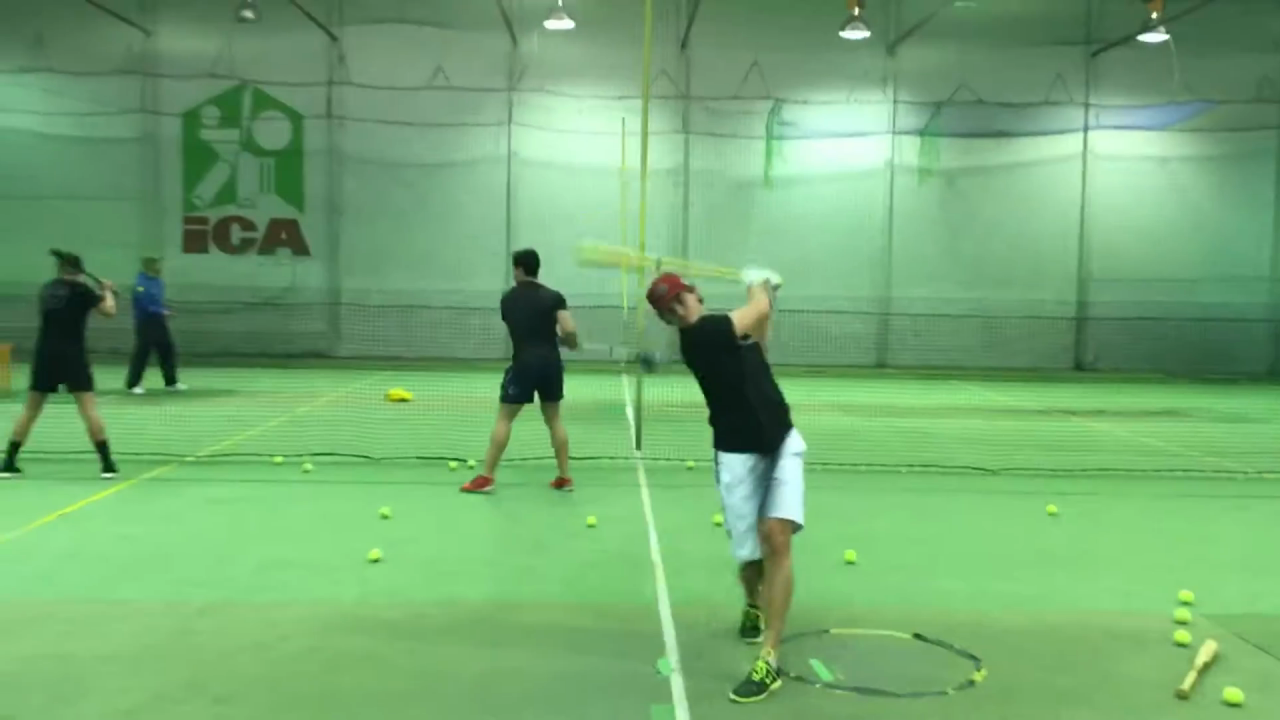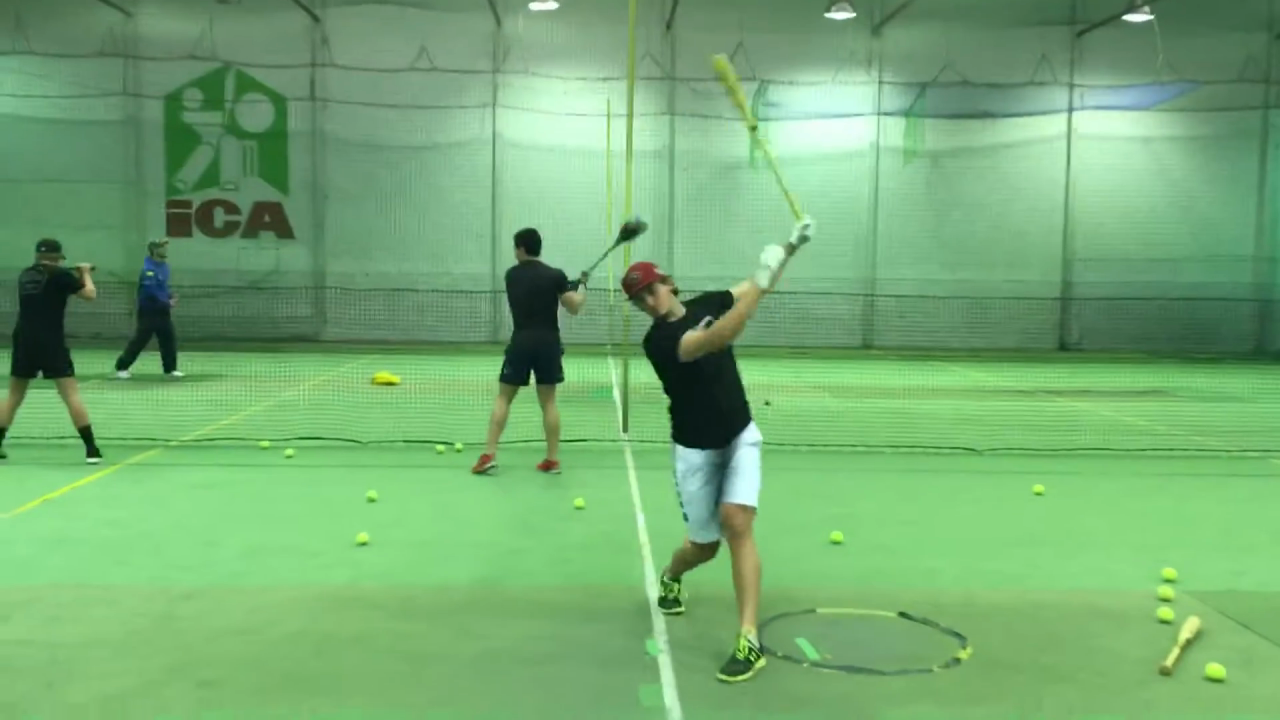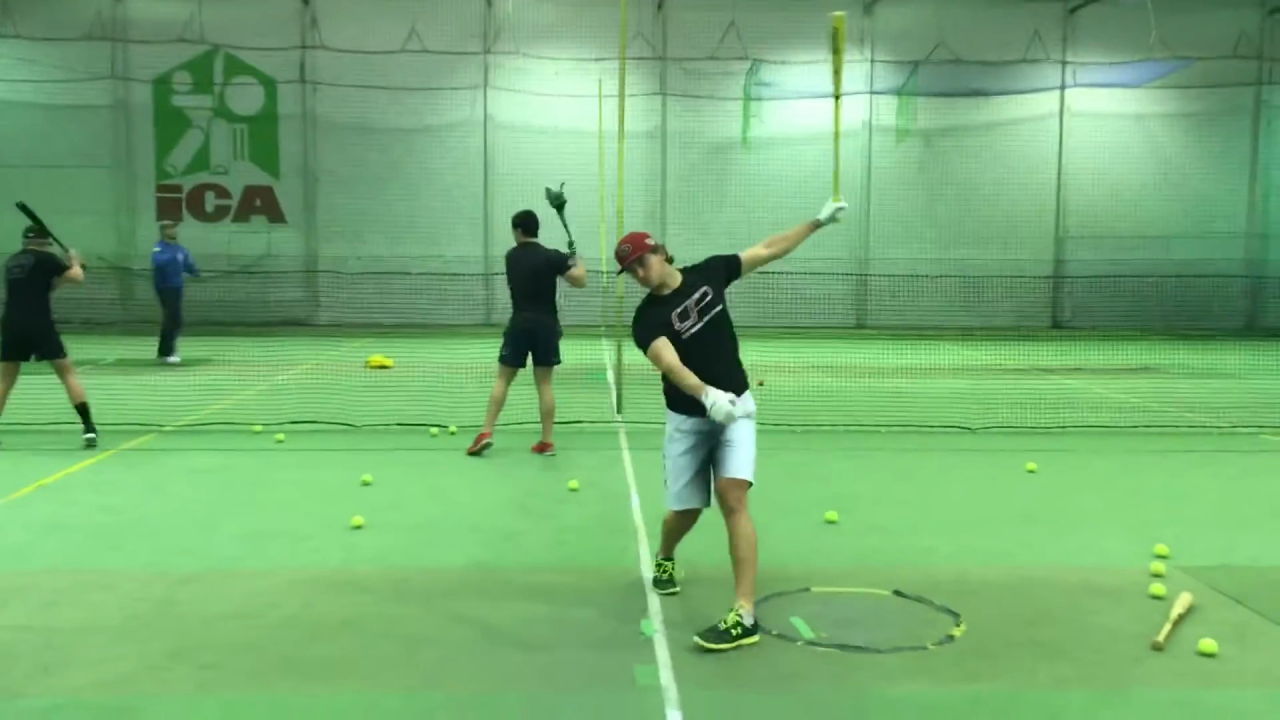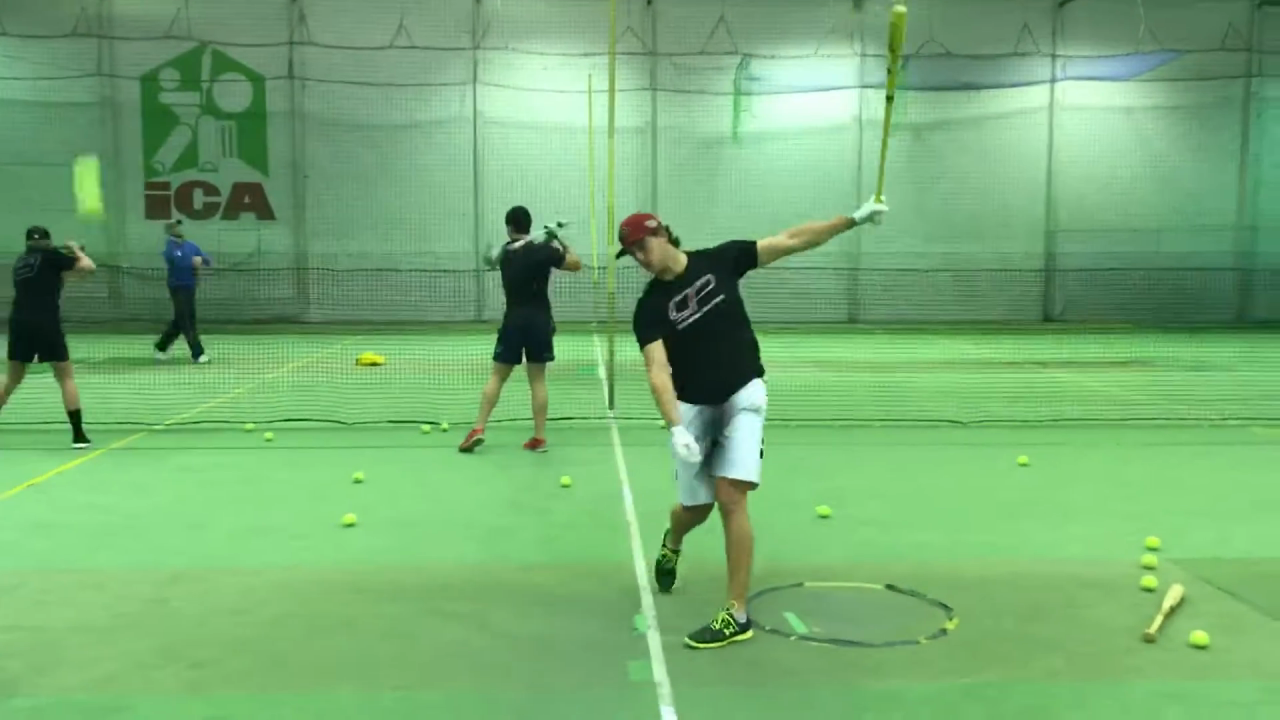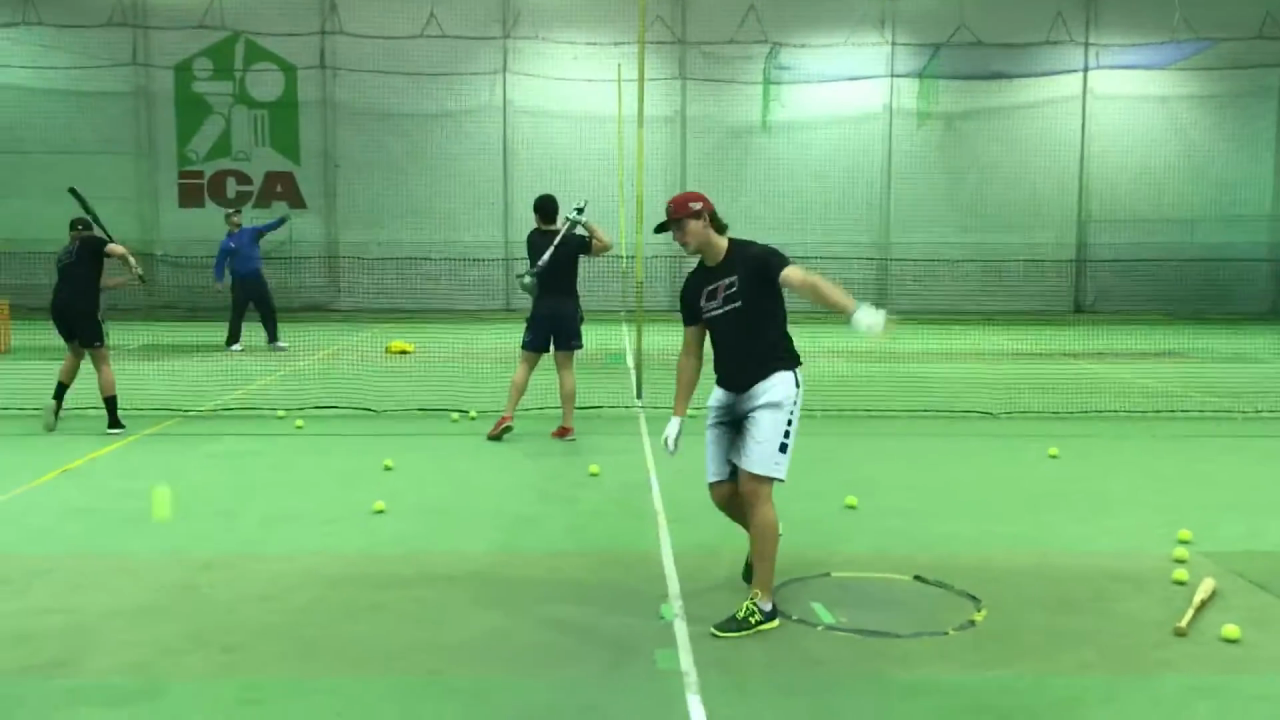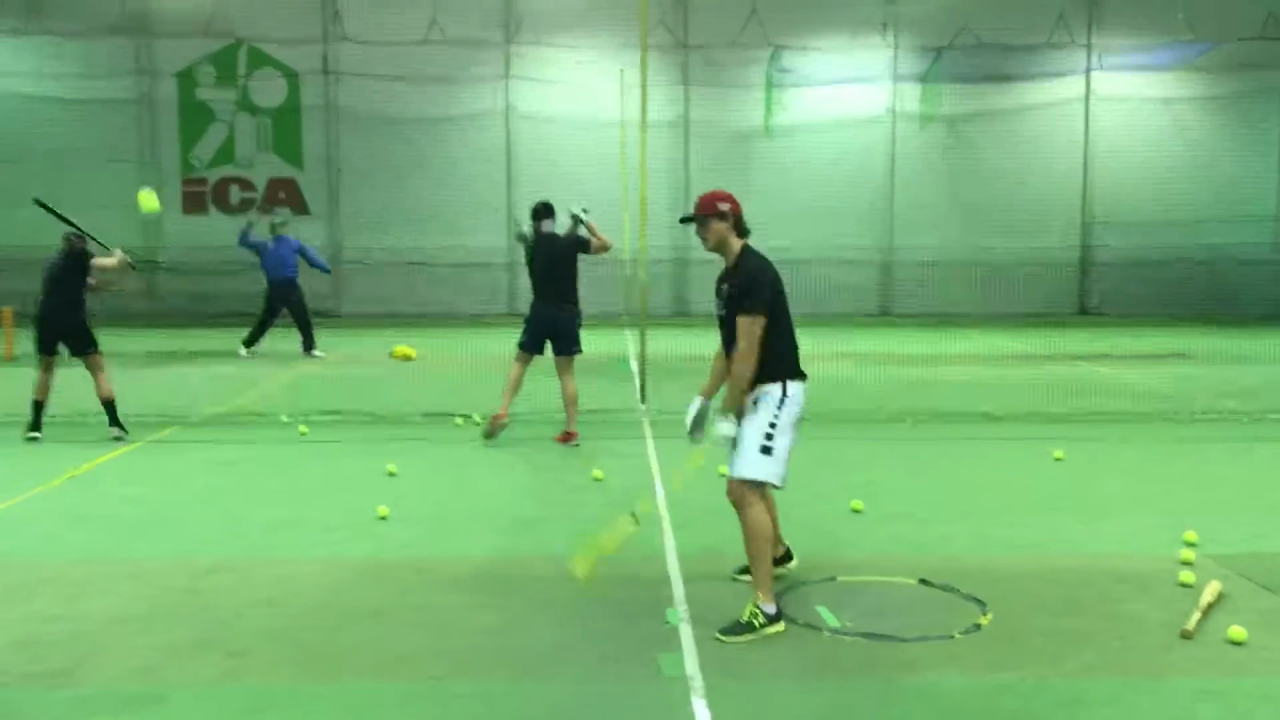
dt=0.3s
person 1, frame 1
left shoulder: (721, 330)
right shoulder: (698, 336)
left elbow: (757, 338)
right elbow: (759, 309)
left wrist: (763, 288)
right wrist: (758, 286)
left hip: (783, 443)
right hip: (739, 456)
left knee: (776, 537)
right knee: (752, 557)
left ankle: (769, 660)
right ankle: (754, 604)
person 1, frame 2
left shoulder: (705, 305)
right shoulder: (656, 340)
left elbow: (755, 287)
right elbow: (715, 341)
left wrist: (792, 246)
right wrist: (758, 286)
left hip: (739, 436)
right hip: (694, 449)
left knee: (737, 524)
right knee: (705, 544)
left ankle: (749, 639)
right ankle: (670, 578)
person 1, frame 3
left shoulder: (710, 273)
right shoulder: (647, 319)
left elbow: (768, 249)
right elbow: (671, 367)
left wrist: (818, 221)
right wrist: (707, 395)
left hip: (735, 407)
right hip: (688, 418)
left knee: (733, 499)
right knee: (685, 509)
left ankle: (744, 614)
right ankle: (664, 559)
person 1, frame 4
left shoulder: (721, 259)
right shoulder: (649, 306)
left elbow: (789, 240)
right elbow: (658, 369)
left wrist: (853, 219)
right wrist: (675, 427)
left hip: (742, 396)
right hip: (693, 406)
left knee: (729, 497)
right knee: (694, 506)
left ankle: (737, 614)
right ankle: (671, 541)
person 1, frame 5
left shoulder: (755, 259)
right shoulder: (693, 286)
left elbow: (806, 282)
right elbow: (691, 353)
left wrist: (855, 310)
right wrist: (678, 415)
left hip: (772, 386)
right hip: (727, 393)
left knee: (753, 489)
right knee: (722, 493)
left ankle: (762, 604)
right ankle: (761, 537)
person 1, frame 6
left shoulder: (753, 272)
right shoulder: (730, 275)
left elbow: (747, 352)
left wrist: (728, 414)
right wrist: (706, 402)
left hip: (776, 391)
right hip: (755, 394)
left knee: (743, 490)
right knee: (750, 484)
left ankle: (765, 607)
right ankle: (777, 551)
person 2, frame 1
left shoulder: (509, 298)
right shoulder: (554, 297)
right elbow: (569, 329)
right wrist: (571, 342)
left hip: (524, 363)
right hip: (552, 363)
left knee: (504, 418)
right knee: (554, 419)
left ankle: (486, 477)
right ankle: (564, 477)
person 2, frame 2
left shoulder: (511, 275)
right shoulder: (554, 276)
right elbow: (574, 307)
left wrist: (565, 286)
right wrist: (581, 287)
left hip: (521, 343)
right hip: (549, 344)
left knee: (503, 398)
right knee: (548, 402)
left ankle: (489, 454)
right ankle: (552, 459)
person 2, frame 3
left shoulder: (511, 256)
right shoulder: (552, 257)
right elbow: (580, 281)
left wrist: (563, 260)
right wrist: (577, 261)
left hip: (519, 325)
right hip: (546, 326)
left knee: (503, 379)
right knee: (544, 384)
left ankle: (486, 433)
right ankle: (547, 441)
person 2, frame 4
left shoulder: (507, 251)
right shoulder: (545, 253)
right elbow: (576, 264)
left wrist: (547, 239)
right wrist: (558, 238)
left hip: (513, 321)
right hip: (540, 321)
left knee: (497, 376)
right knee: (538, 380)
left ankle: (478, 429)
right ankle: (539, 437)
person 2, frame 5
left shoulder: (533, 238)
right shoulder: (572, 241)
right elbow: (606, 245)
left wrist: (572, 221)
right wrist: (584, 222)
left hip: (541, 310)
right hip: (568, 311)
left knee: (525, 364)
right knee: (565, 368)
left ankle: (507, 417)
right ankle: (567, 426)
person 2, frame 6
left shoulder: (531, 245)
right shoulder: (570, 242)
right elbow: (605, 244)
left wrist: (575, 225)
right wrist: (585, 222)
left hip: (540, 314)
right hip: (566, 316)
left knee: (520, 363)
right knee: (566, 373)
left ankle: (502, 413)
right ankle: (571, 430)
person 3, frame 1
left shoulder: (47, 289)
right shoulder: (79, 289)
right elbow: (110, 311)
left wrist: (95, 295)
right wrist: (107, 291)
left hip: (45, 355)
right hip: (72, 355)
left knee: (30, 409)
right knee: (89, 409)
right ankle: (107, 464)
person 3, frame 2
left shoulder: (26, 275)
right shoulder: (59, 274)
right elbow: (91, 294)
left wrist: (74, 277)
right wrist: (85, 274)
left hip: (23, 340)
right hip: (50, 341)
right knee: (71, 394)
right ankle: (91, 449)
person 3, frame 3
right shoulder: (45, 258)
right elbow: (77, 278)
left wrist: (60, 275)
right wrist: (74, 262)
right hip: (39, 324)
right knee: (67, 374)
right ankle: (88, 426)
person 3, frame 4
left shoulder: (19, 263)
right shoulder: (51, 256)
right elbow: (89, 267)
left wrist: (69, 259)
right wrist: (77, 252)
left hip: (19, 323)
right hip: (45, 324)
right knee: (65, 378)
right ankle: (78, 435)
person 3, frame 5
left shoulder: (63, 253)
right shoulder: (91, 243)
right elbow: (118, 251)
right wrist: (131, 261)
left hip: (59, 308)
right hip: (83, 309)
left knee: (75, 353)
right knee: (102, 363)
left ankle: (56, 402)
right ankle: (113, 421)
person 3, frame 6
left shoulder: (58, 260)
right shoulder: (79, 257)
left elbow: (88, 283)
right elbow: (102, 265)
left wrist: (116, 265)
right wrist: (117, 258)
left hip: (46, 318)
right hip: (73, 321)
left knee: (45, 369)
right knee: (98, 370)
left ankle: (35, 424)
right ankle: (115, 423)
